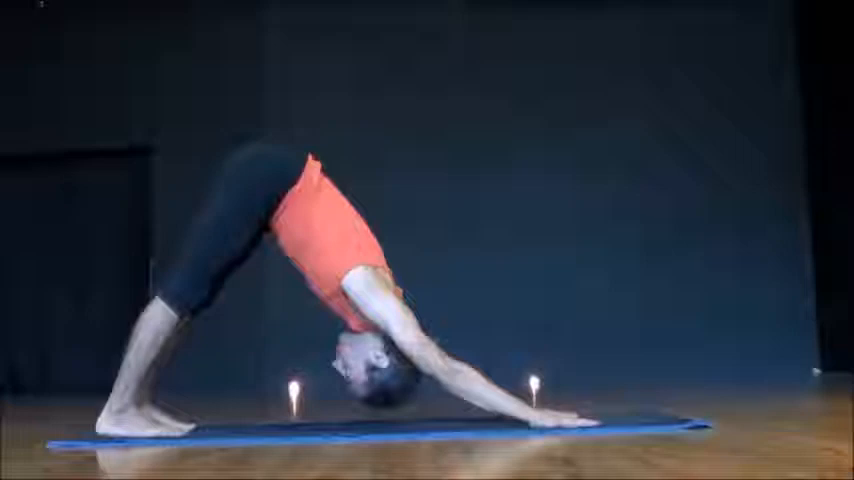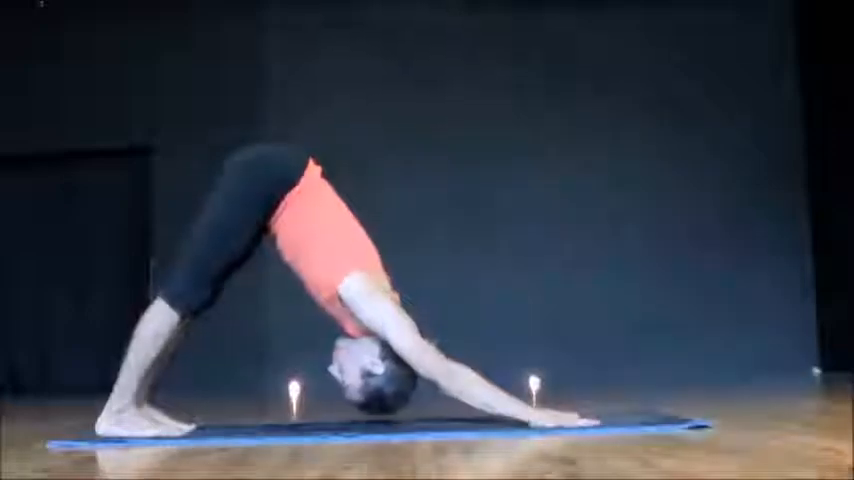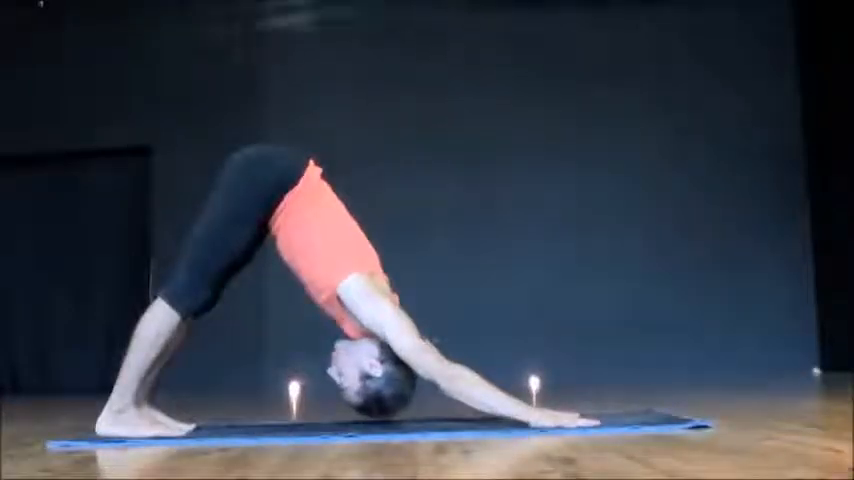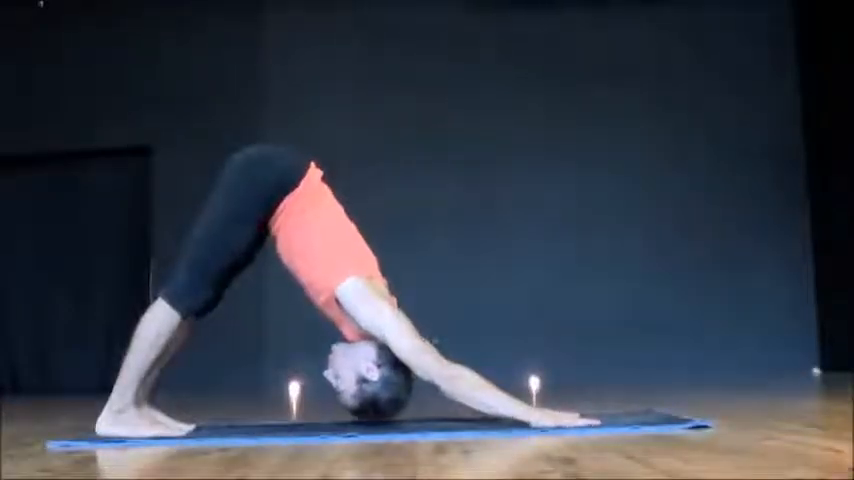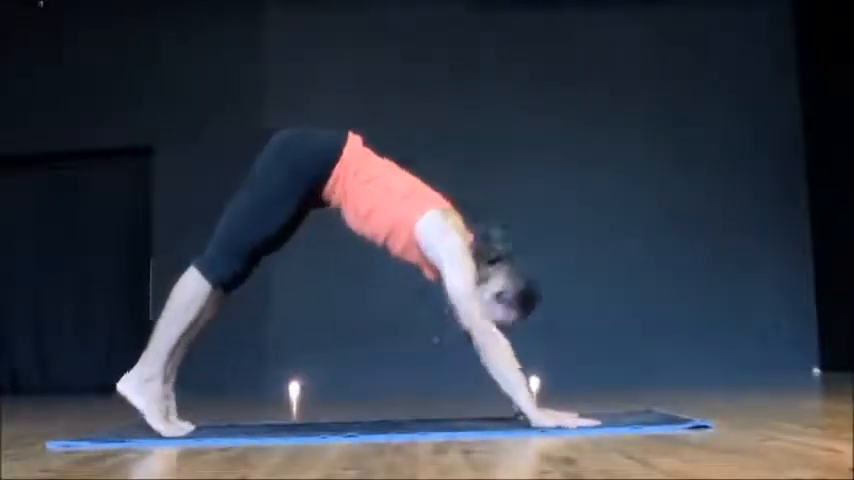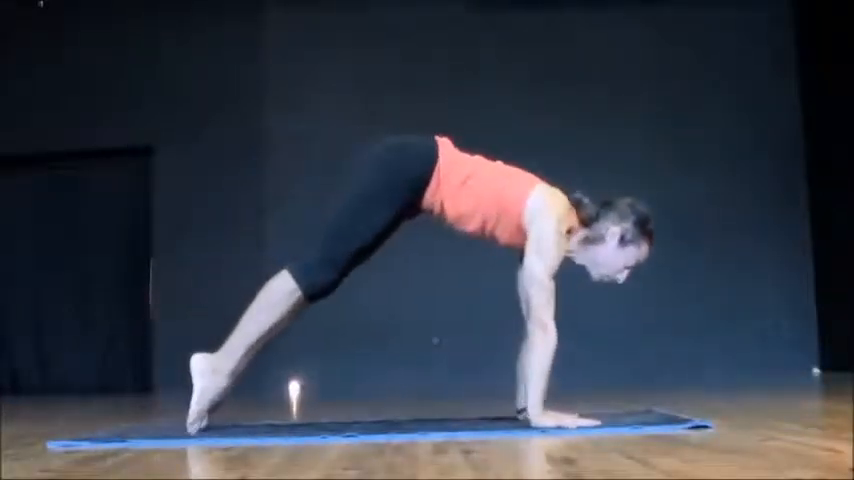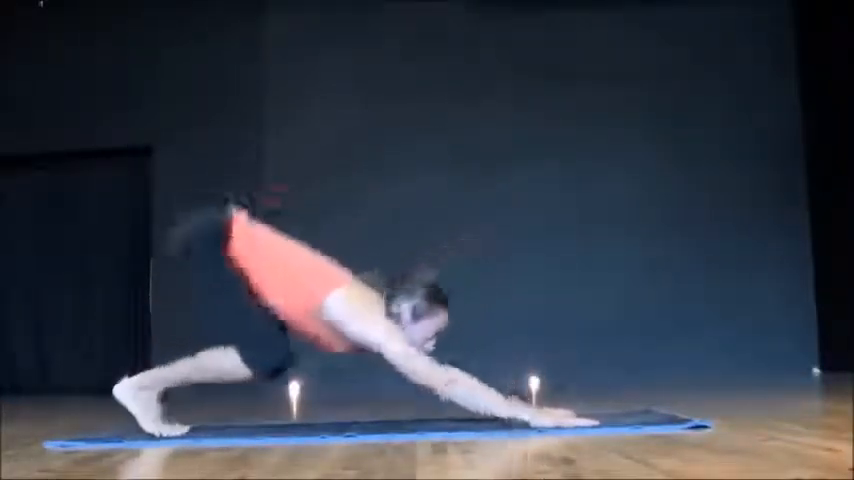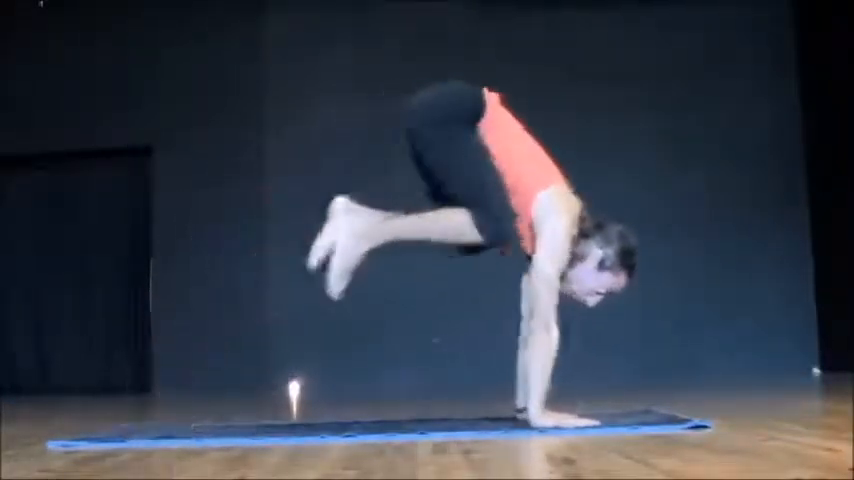
dt=0.7s
person 1, frame 1
right shoulder: (373, 300)
left elbow: (445, 369)
right elbow: (446, 369)
left hip: (279, 189)
right hip: (269, 180)
left knee: (194, 293)
right knee: (186, 288)
left ankle: (137, 403)
right ankle: (118, 409)
person 1, frame 2
right shoulder: (370, 310)
left elbow: (445, 372)
right elbow: (445, 373)
left hip: (279, 189)
right hip: (270, 180)
left knee: (194, 295)
right knee: (186, 290)
left ankle: (136, 404)
right ankle: (119, 410)
person 1, frame 3
right shoulder: (370, 309)
left elbow: (445, 373)
right elbow: (446, 374)
left hip: (278, 191)
right hip: (269, 180)
left knee: (196, 296)
right knee: (187, 290)
left ankle: (136, 403)
right ankle: (118, 410)
person 1, frame 4
left shoulder: (372, 316)
right shoulder: (368, 309)
left elbow: (445, 375)
right elbow: (446, 375)
left hip: (279, 189)
right hip: (269, 181)
left knee: (197, 297)
right knee: (189, 291)
left ankle: (136, 404)
right ankle: (119, 410)
person 1, frame 5
left shoulder: (462, 254)
right shoulder: (451, 249)
left elbow: (485, 334)
right elbow: (483, 335)
left wrist: (525, 404)
right wrist: (534, 412)
left hip: (323, 167)
right hip: (311, 159)
left knee: (230, 270)
right knee: (222, 262)
left ankle: (159, 383)
right ankle: (147, 376)
person 1, frame 6
left shoulder: (555, 231)
right shoulder: (552, 221)
left elbow: (535, 325)
right elbow: (541, 325)
left wrist: (526, 404)
right wrist: (537, 412)
left hip: (415, 175)
right hip: (410, 168)
left knee: (323, 275)
right knee: (320, 269)
left ankle: (222, 369)
right ankle: (221, 365)
person 1, frame 7
left shoulder: (375, 311)
right shoulder: (363, 317)
left elbow: (439, 375)
right elbow: (437, 378)
left wrist: (522, 408)
right wrist: (530, 413)
left hip: (233, 241)
right hip: (215, 241)
left knee: (268, 356)
right knee: (269, 358)
left ankle: (147, 383)
right ankle: (144, 386)
person 1, frame 8
left shoulder: (550, 234)
right shoulder: (558, 226)
left elbow: (534, 324)
right elbow: (542, 324)
left wrist: (526, 405)
right wrist: (535, 412)
left hip: (461, 119)
right hip: (450, 111)
left knee: (470, 235)
right knee: (494, 228)
left ankle: (358, 223)
right ankle: (363, 226)
